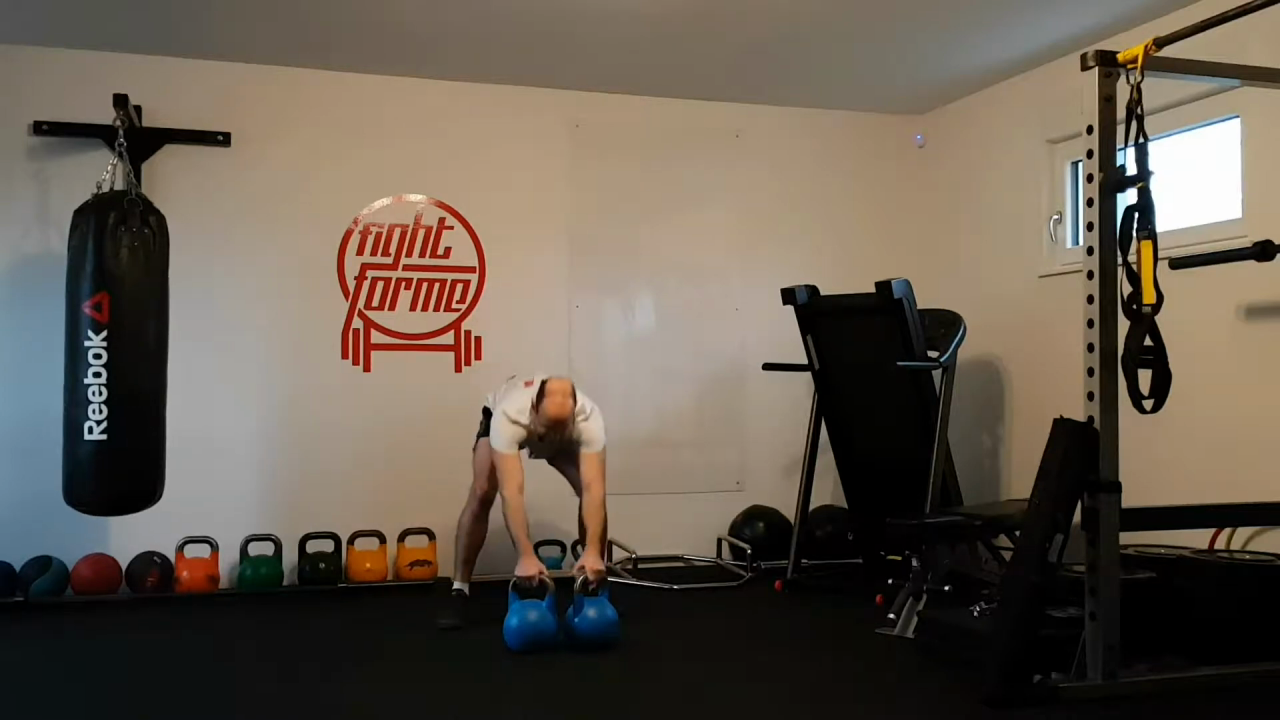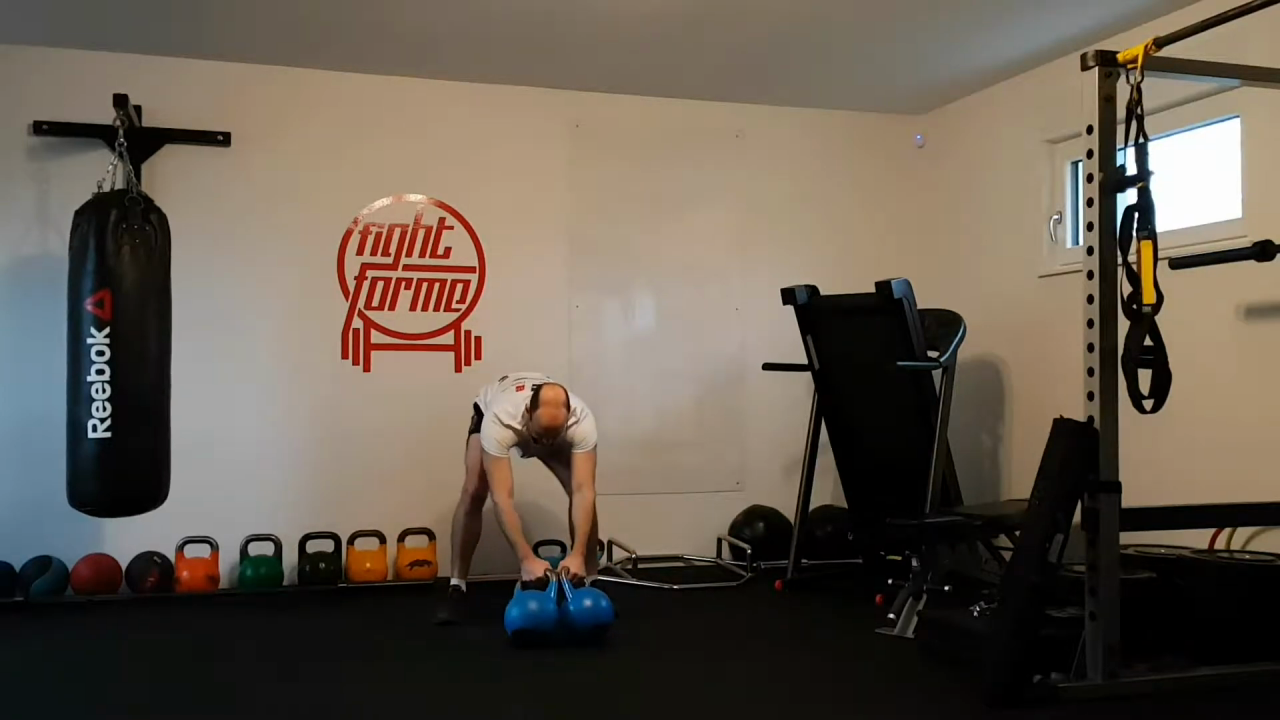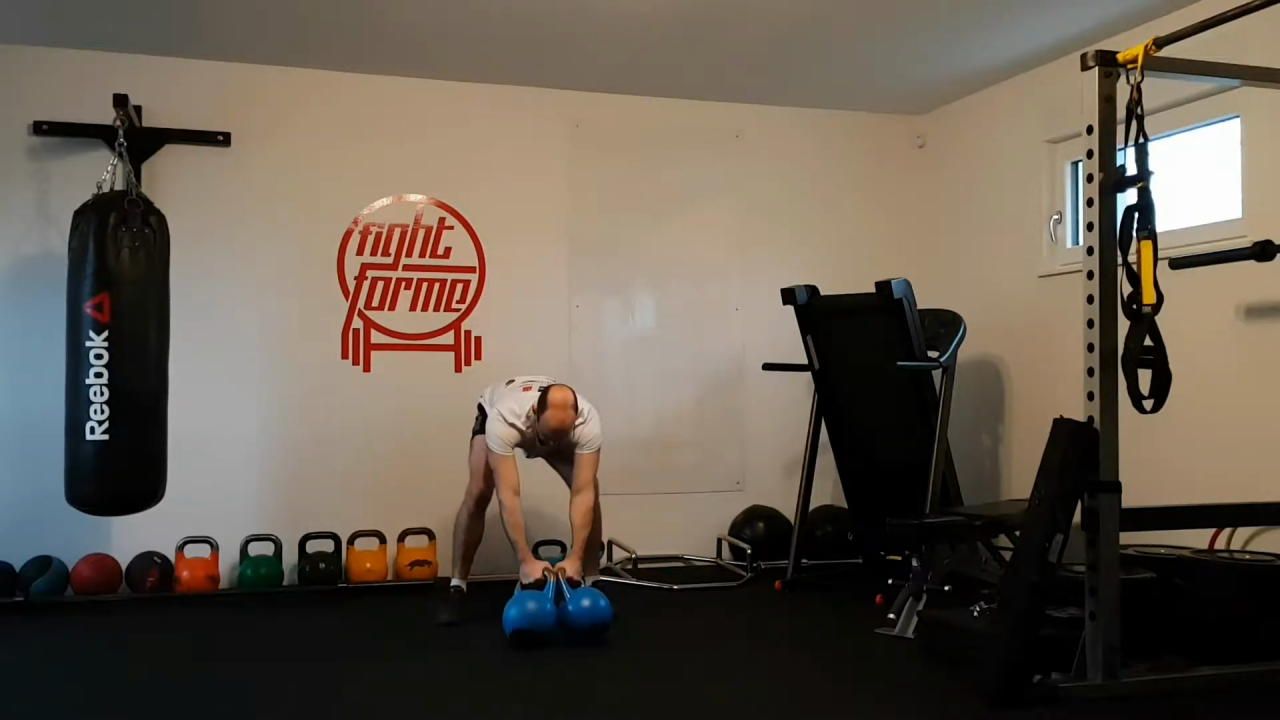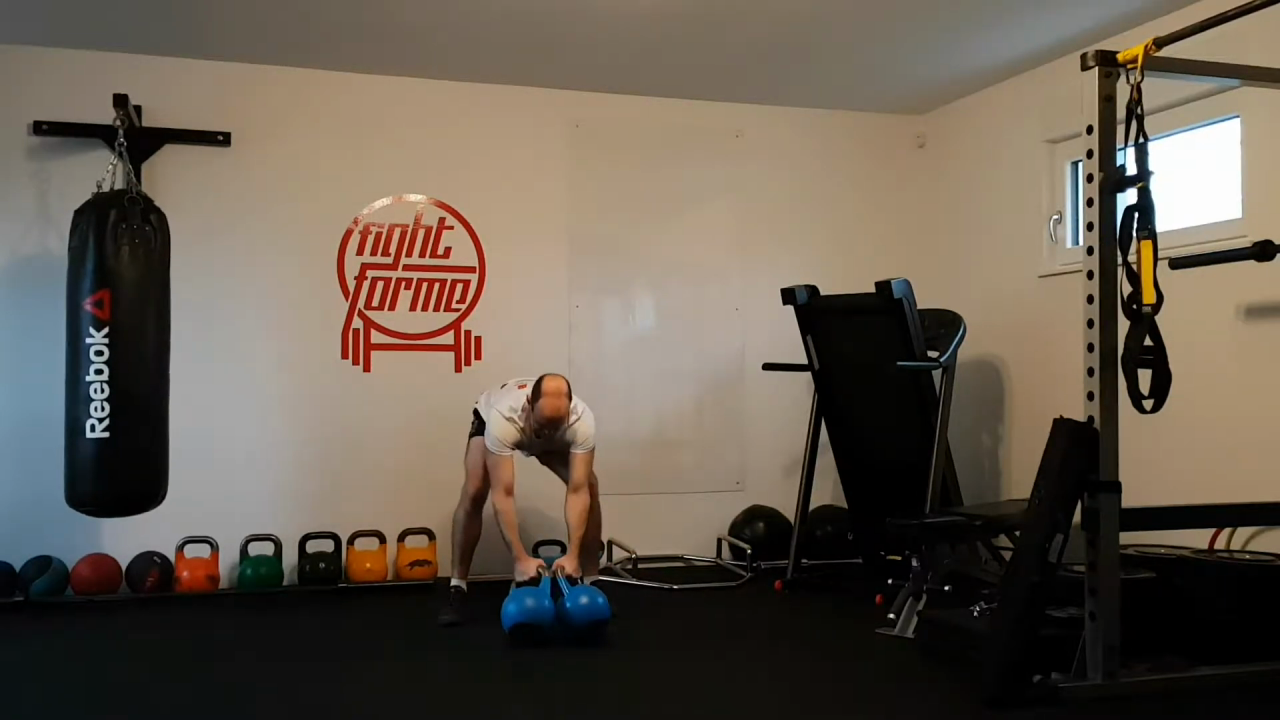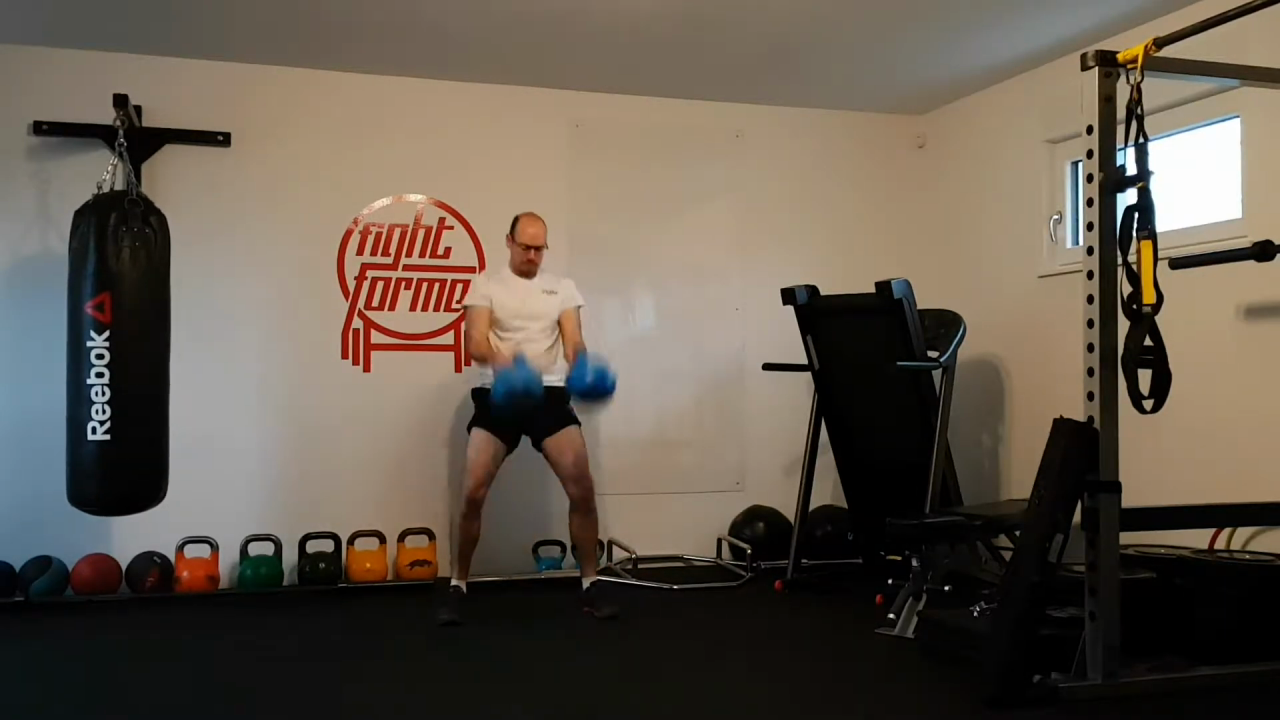
dt=1s
person 1, frame 1
left shoulder: (588, 417)
right shoulder: (509, 417)
left elbow: (594, 489)
right elbow: (512, 492)
left wrist: (593, 551)
right wrist: (526, 555)
left knee: (587, 492)
right knee: (481, 494)
right ankle: (459, 591)
person 1, frame 2
left shoulder: (581, 421)
right shoulder: (498, 420)
left elbow: (583, 490)
right elbow: (501, 497)
left wrist: (577, 554)
right wrist: (527, 558)
left hip: (550, 422)
right hip: (490, 408)
left knee: (580, 490)
right knee: (473, 492)
right ankle: (457, 588)
person 1, frame 3
left shoulder: (587, 422)
right shoulder: (503, 419)
left elbow: (583, 493)
right elbow: (508, 495)
left wrist: (575, 557)
right wrist: (526, 560)
left hip: (553, 423)
left knee: (591, 490)
right knee: (478, 493)
left ankle: (593, 584)
right ankle: (457, 588)
person 1, frame 4
left shoulder: (581, 420)
right shoulder: (502, 418)
left elbow: (578, 490)
right elbow: (502, 494)
left wrist: (572, 553)
right wrist: (520, 556)
right hip: (490, 419)
left knee: (590, 491)
right knee: (474, 493)
left ankle: (590, 584)
right ankle: (458, 589)
person 1, frame 5
left shoulder: (562, 288)
right shoulder: (487, 285)
left elbow: (573, 345)
right elbow: (474, 342)
left wrist: (581, 365)
right wrist: (495, 357)
left hip: (551, 395)
right hip: (498, 396)
left knee: (582, 491)
right knee: (473, 492)
left ankle: (590, 585)
right ankle: (457, 587)
